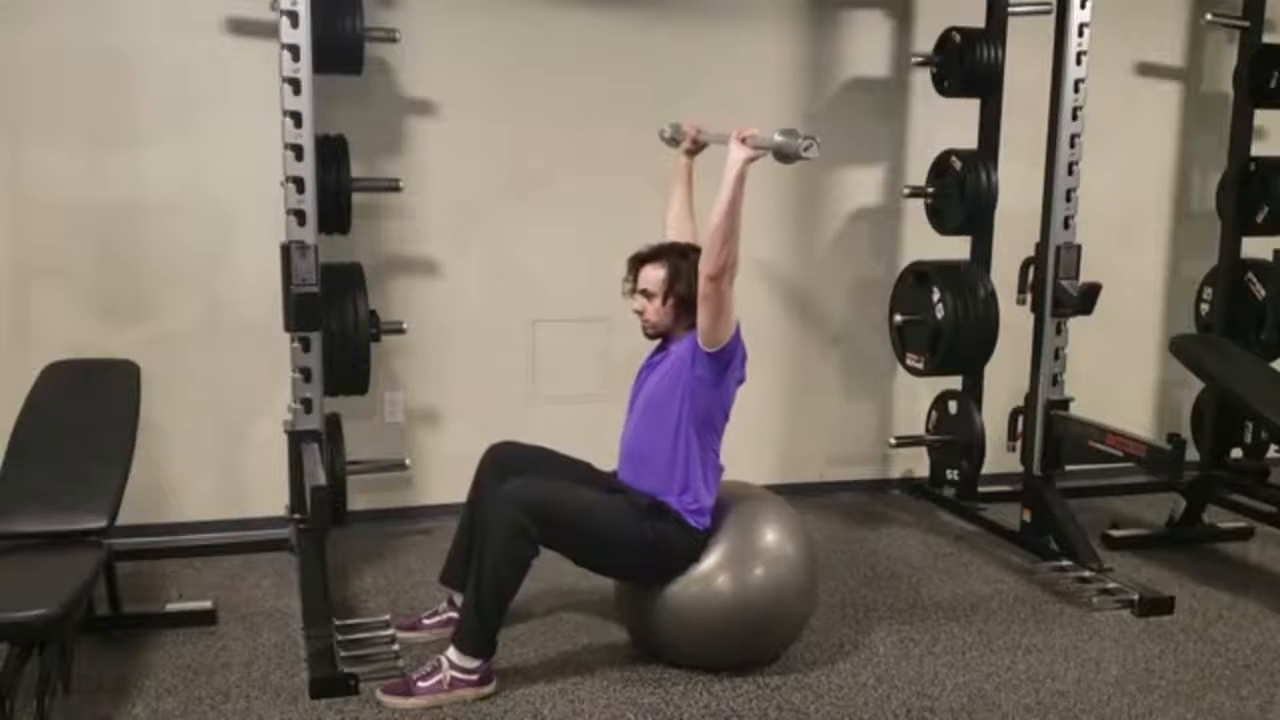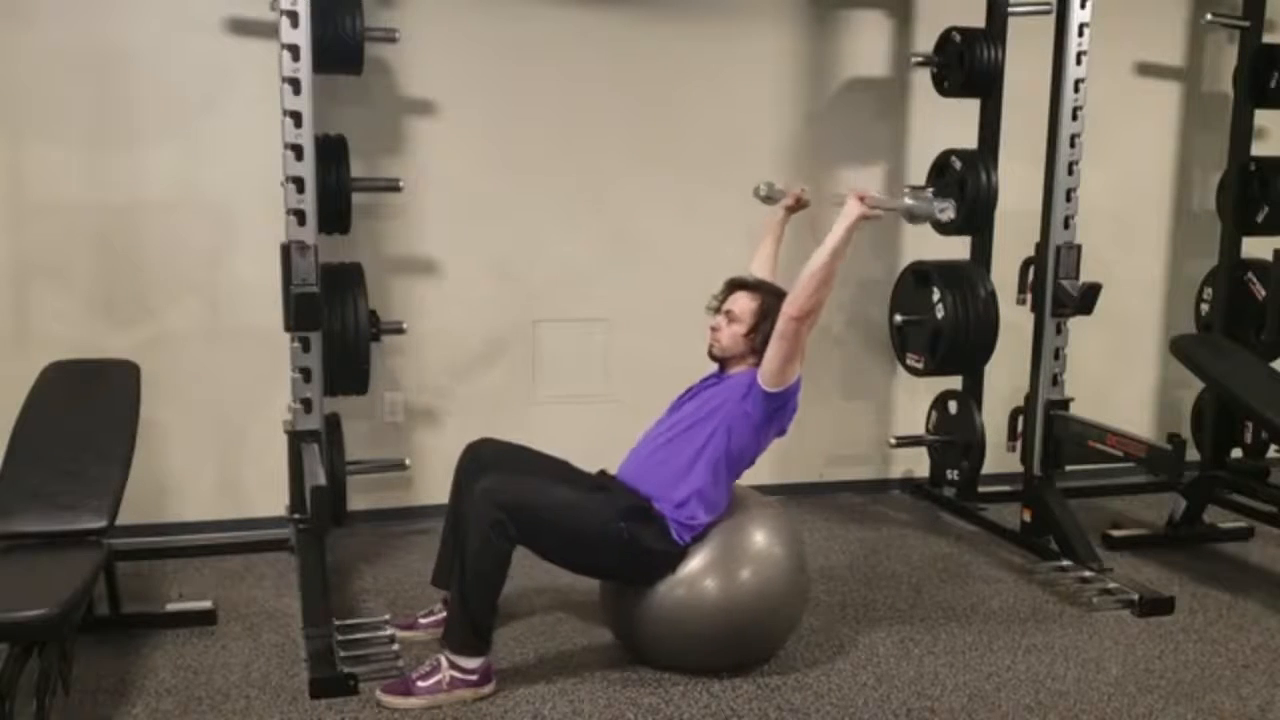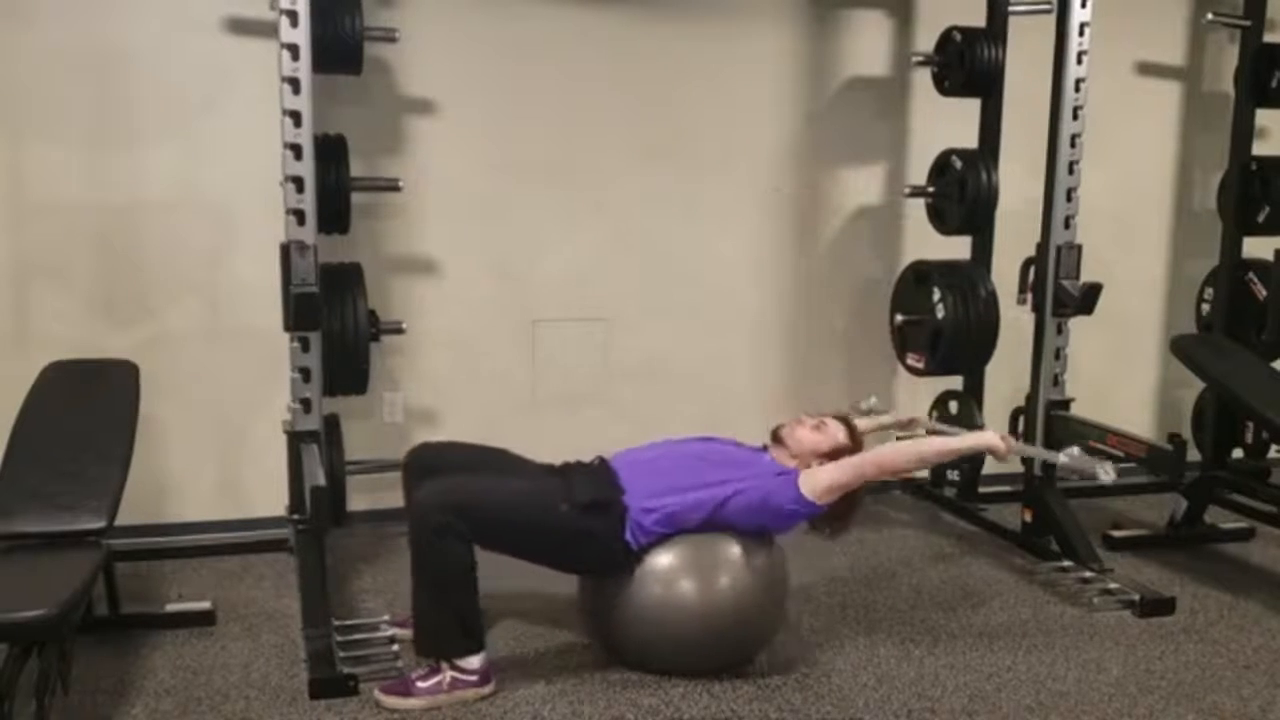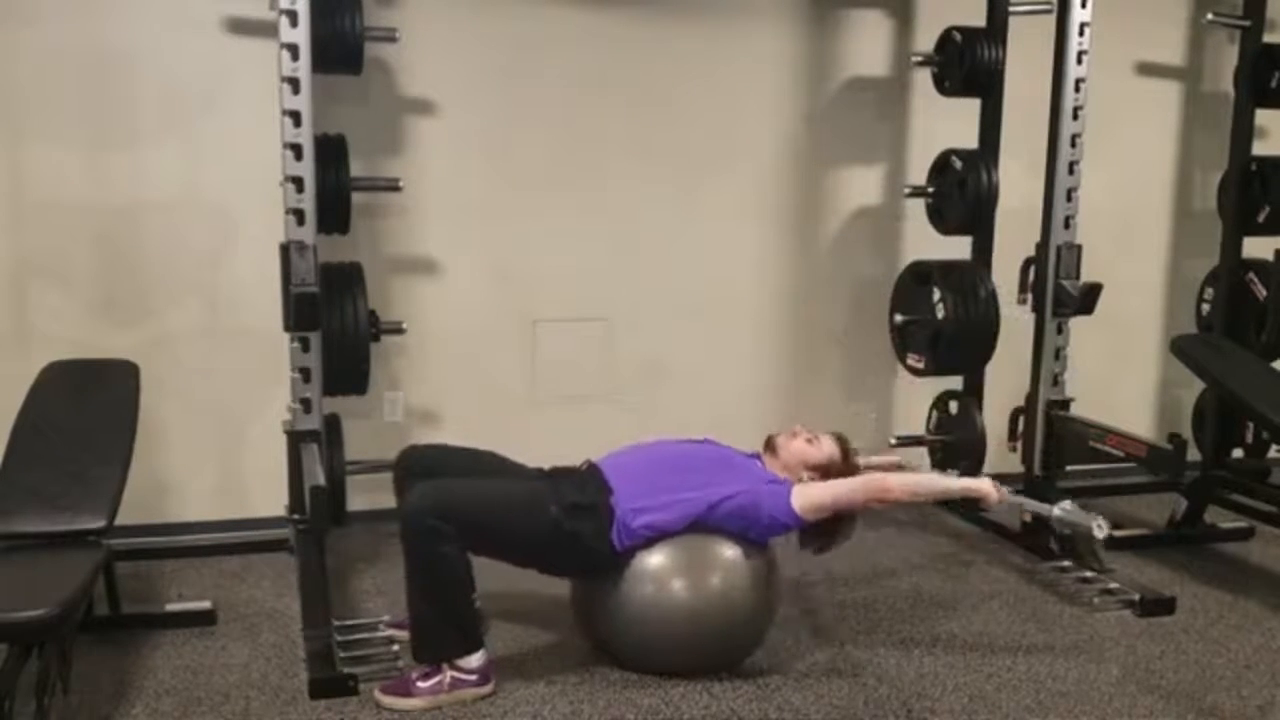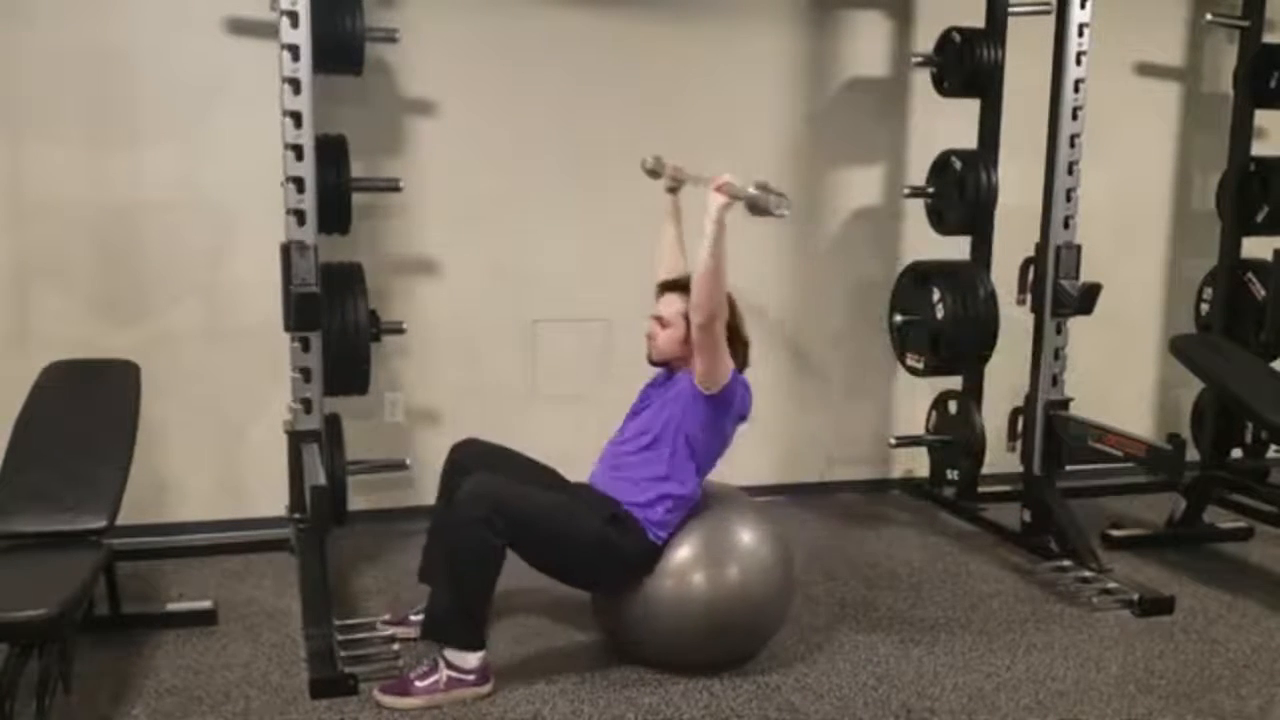
dt=1s
person 1, frame 1
left shoulder: (710, 354)
right shoulder: (672, 344)
left elbow: (714, 269)
right elbow: (679, 243)
left wrist: (736, 169)
right wrist: (685, 161)
left hip: (665, 530)
right hip: (630, 497)
left knee: (518, 502)
right knee: (505, 460)
left ankle: (468, 665)
right ankle: (460, 602)
person 1, frame 2
left shoulder: (765, 395)
right shoulder: (726, 378)
left elbow: (797, 312)
right elbow: (754, 291)
left wrist: (844, 224)
right wrist: (780, 217)
left hip: (645, 534)
right hip: (614, 497)
left knee: (492, 498)
right knee: (483, 457)
left ankle: (466, 664)
right ankle: (455, 603)
person 1, frame 3
left shoulder: (788, 493)
right shoulder: (762, 462)
left elbow: (876, 464)
left wrist: (974, 442)
right wrist: (886, 420)
left hip: (597, 520)
right hip: (587, 482)
left knee: (436, 505)
right knee: (428, 462)
left ankle: (461, 664)
right ankle: (446, 612)
person 1, frame 4
left shoulder: (777, 501)
right shoulder: (753, 470)
left elbow: (874, 488)
left wrist: (968, 483)
left hip: (585, 524)
right hip: (574, 487)
left knee: (427, 508)
right knee: (418, 466)
left ankle: (459, 664)
right ankle: (446, 616)
person 1, frame 5
left shoulder: (717, 390)
right shoulder: (673, 375)
left elbow: (709, 316)
right elbow: (673, 282)
left wrist: (717, 220)
right wrist: (672, 201)
left hip: (623, 540)
right hip: (594, 506)
left knee: (480, 497)
right knee: (472, 459)
left ankle: (462, 664)
right ankle: (443, 607)
